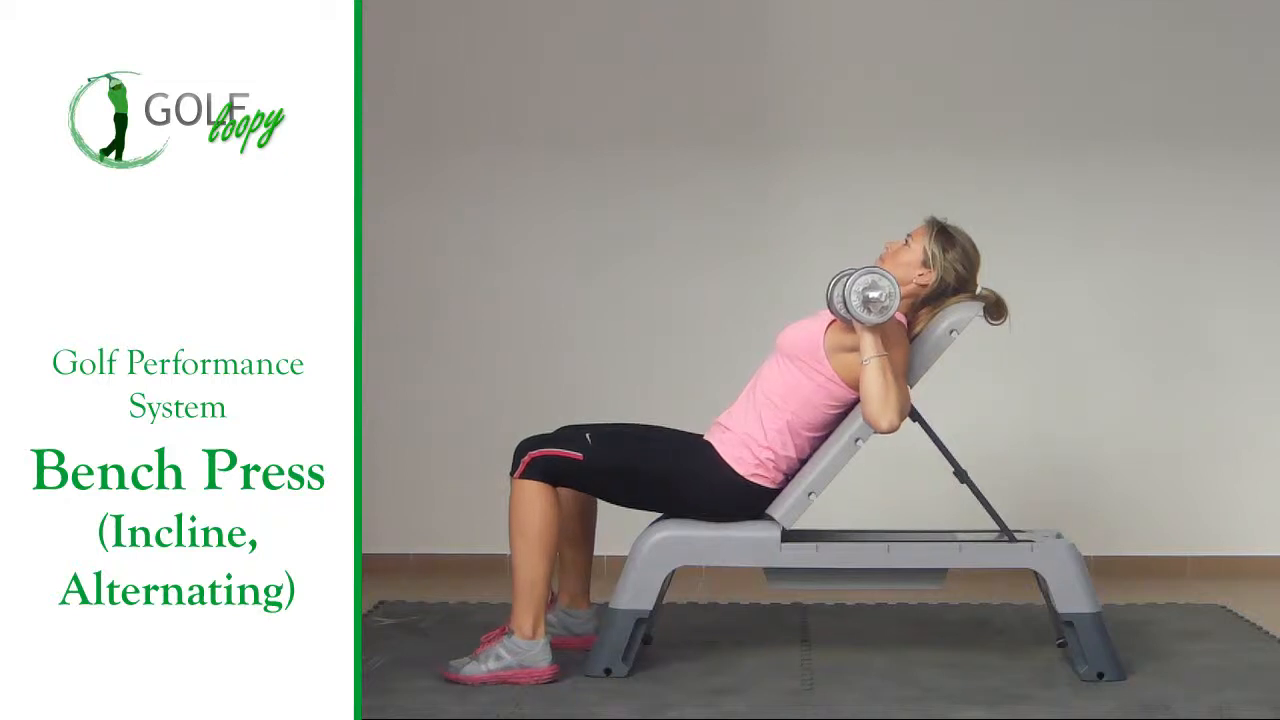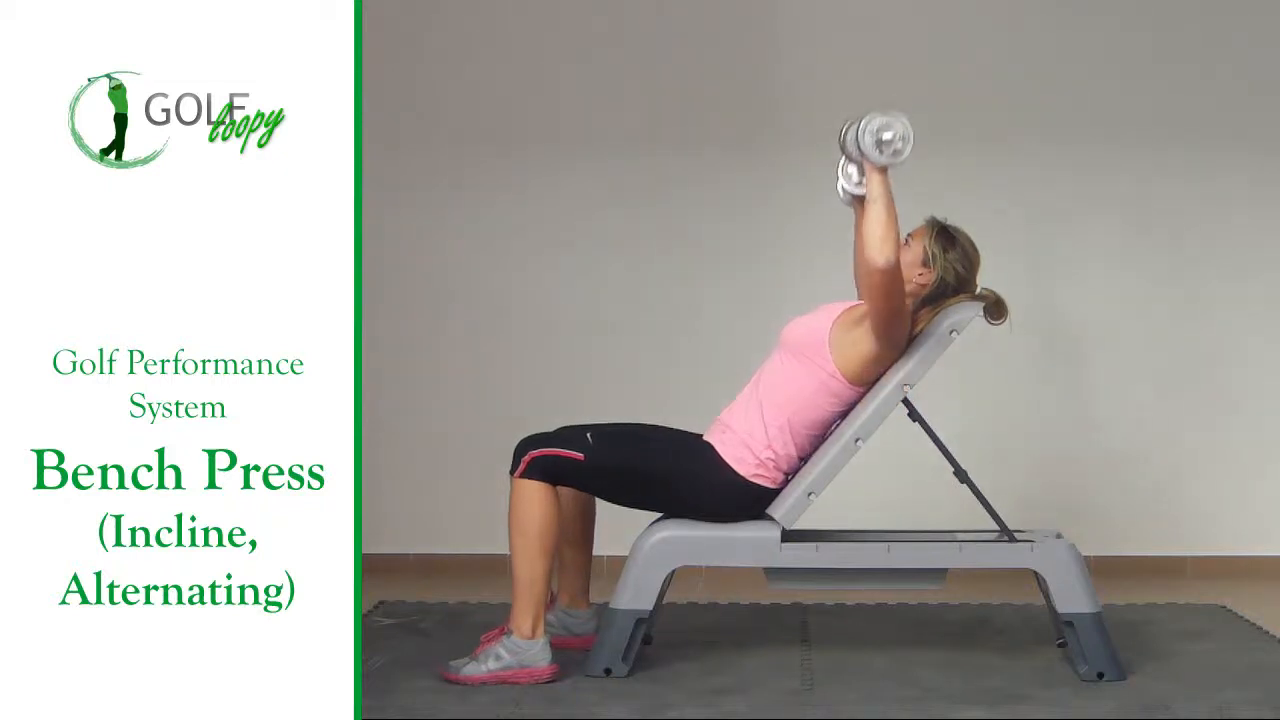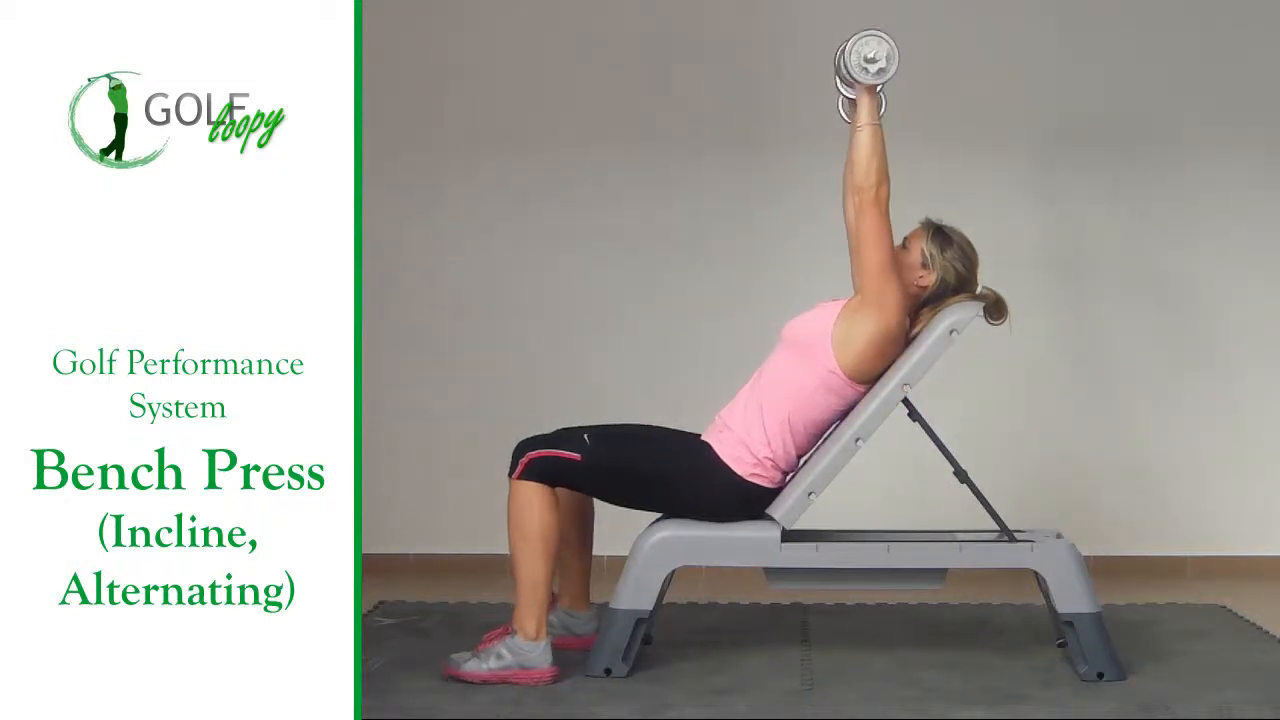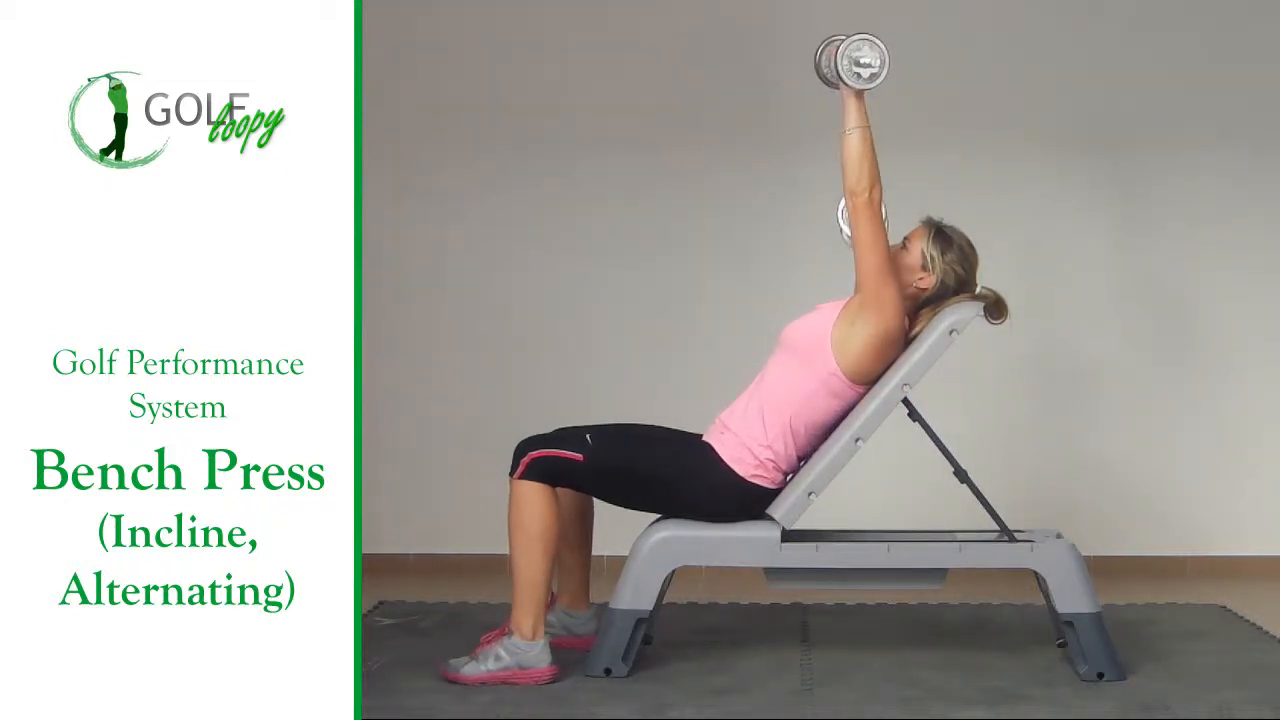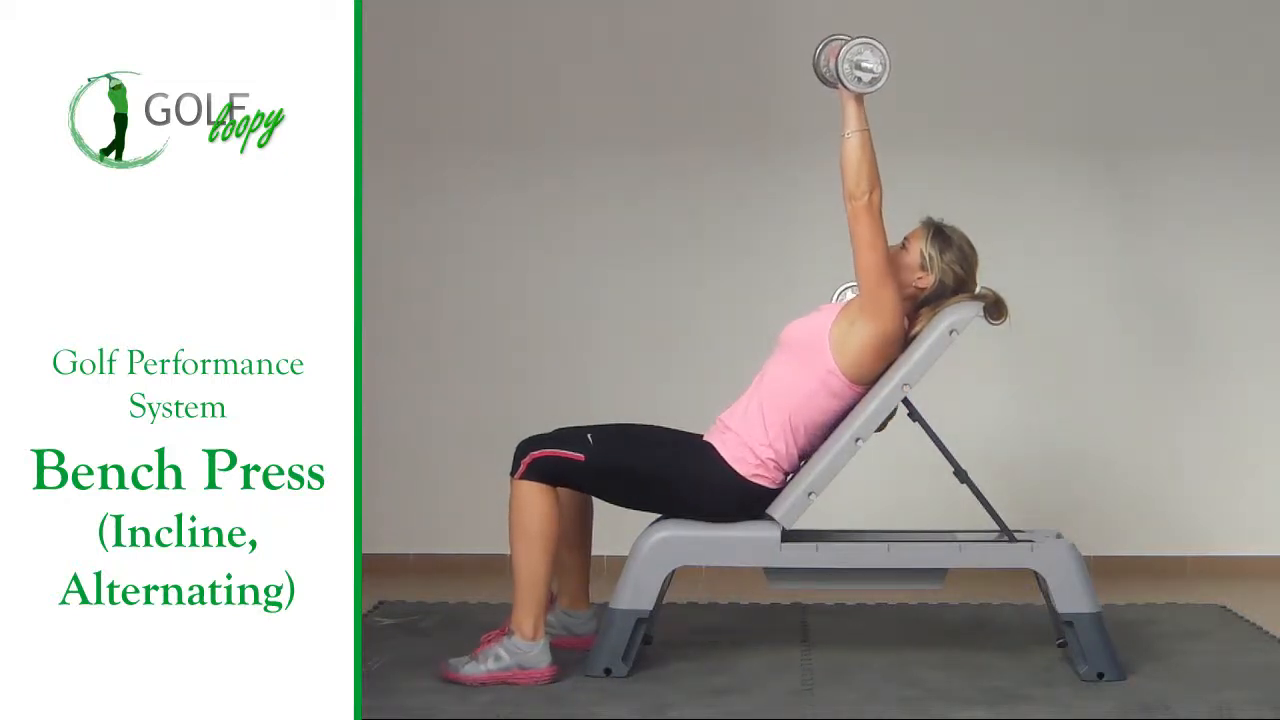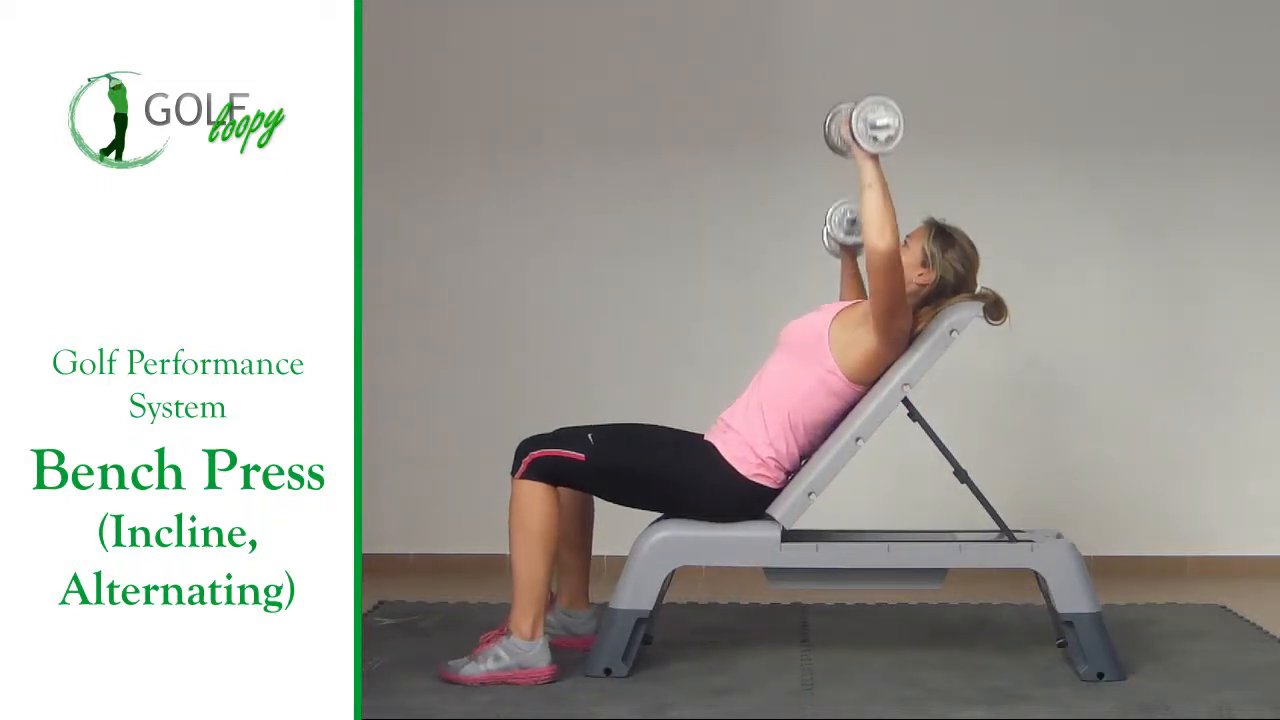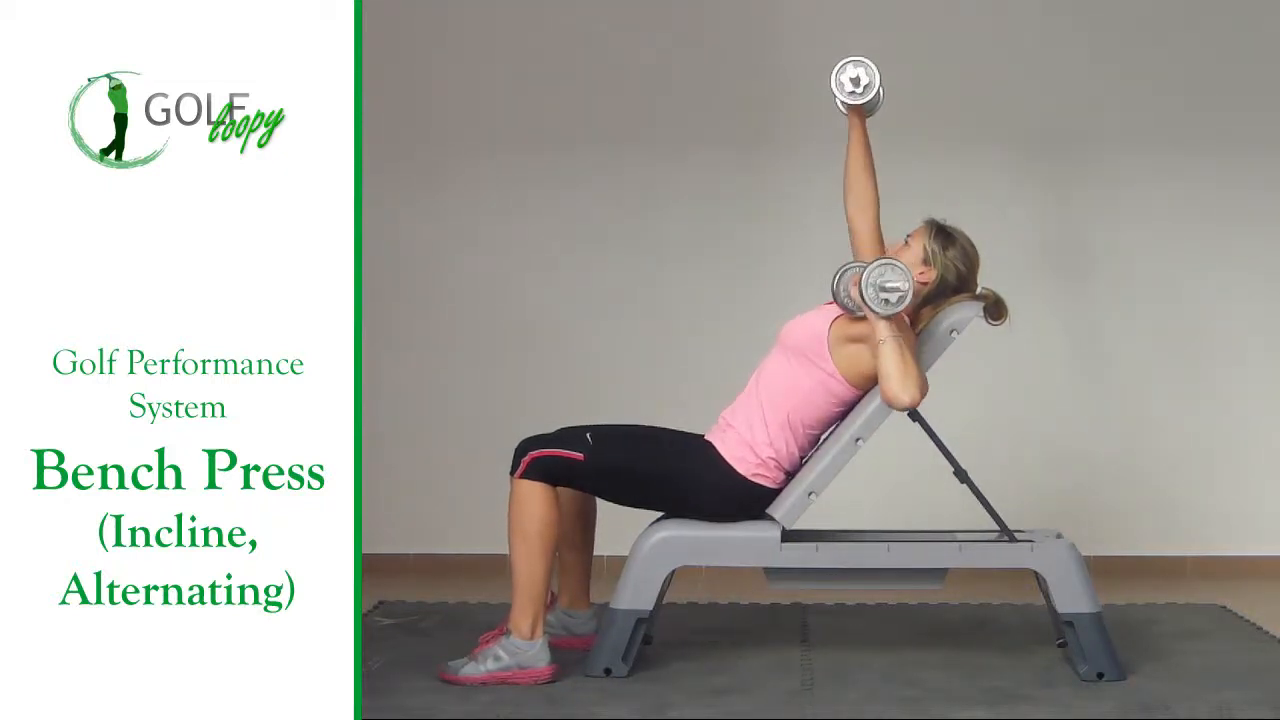
dt=0.7s
person 1, frame 1
left shoulder: (888, 334)
right shoulder: (877, 323)
left elbow: (885, 416)
left wrist: (868, 331)
right wrist: (864, 321)
left hip: (730, 476)
right hip: (730, 459)
left knee: (537, 458)
right knee: (564, 451)
left ankle: (525, 644)
right ankle: (572, 612)
person 1, frame 2
left shoulder: (890, 325)
right shoulder: (876, 315)
left elbow: (880, 258)
right elbow: (875, 258)
left wrist: (878, 174)
right wrist: (864, 199)
left hip: (728, 475)
right hip: (730, 463)
left knee: (536, 458)
right knee: (562, 450)
left ankle: (525, 644)
right ankle: (571, 612)
person 1, frame 3
left shoulder: (884, 316)
right shoulder: (872, 315)
left elbow: (869, 197)
right elbow: (856, 205)
left wrist: (867, 100)
right wrist: (859, 110)
left hip: (729, 477)
right hip: (728, 462)
left knee: (535, 459)
right knee: (562, 452)
left ankle: (528, 645)
right ankle: (573, 613)
person 1, frame 4
left shoulder: (884, 320)
right shoulder: (873, 320)
left elbow: (863, 196)
left wrist: (854, 99)
left hip: (730, 478)
right hip: (729, 461)
left knee: (536, 459)
right knee: (562, 452)
left ankle: (525, 644)
right ankle: (572, 612)
person 1, frame 5
left shoulder: (883, 320)
right shoulder: (878, 328)
left elbow: (862, 200)
left wrist: (852, 101)
left hip: (731, 477)
right hip: (729, 460)
left knee: (536, 458)
right knee: (559, 451)
left ankle: (526, 645)
right ankle: (572, 613)
person 1, frame 6
left shoulder: (891, 327)
right shoulder: (874, 324)
left elbow: (879, 246)
left wrist: (868, 161)
right wrist: (848, 255)
left hip: (732, 475)
right hip: (731, 462)
left knee: (538, 457)
right knee: (562, 453)
left ankle: (525, 643)
right ankle: (571, 613)
person 1, frame 7
left shoulder: (893, 331)
right shoulder: (879, 311)
left elbow: (905, 394)
right elbow: (860, 212)
left wrist: (878, 318)
right wrist: (856, 121)
left hip: (731, 476)
right hip: (730, 462)
left knee: (536, 459)
right knee: (560, 455)
left ankle: (524, 644)
right ankle: (572, 613)
